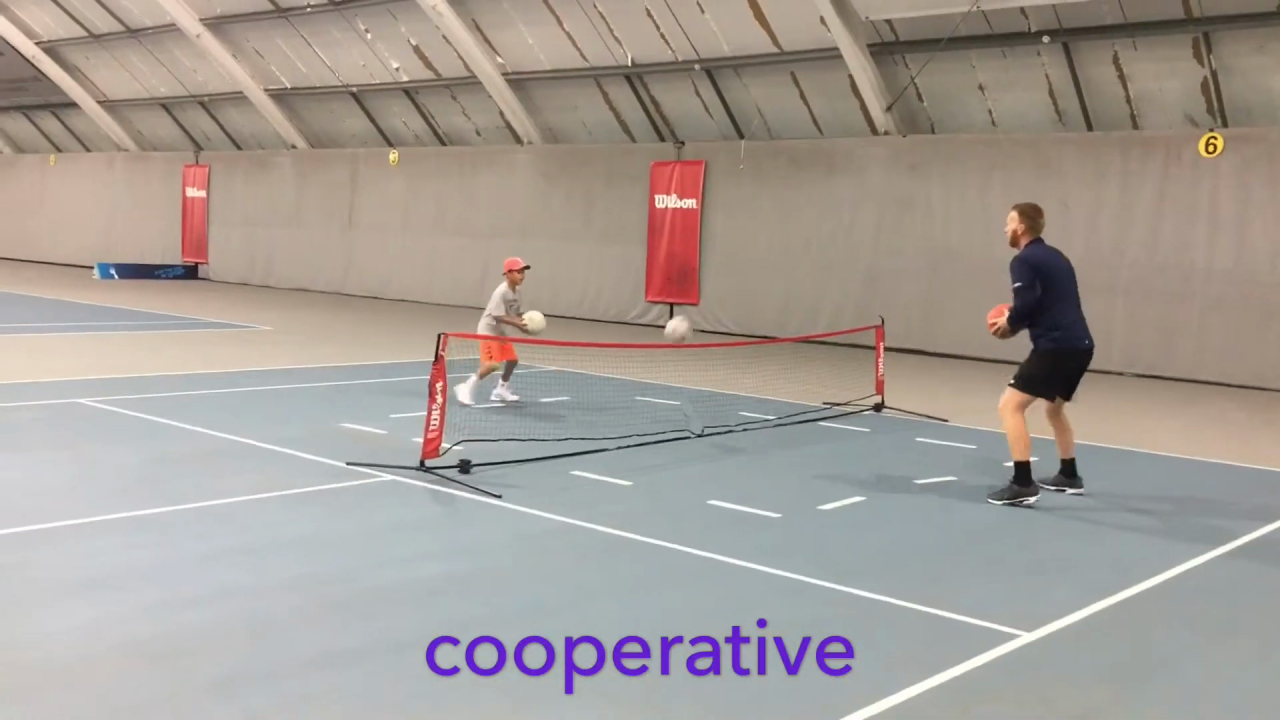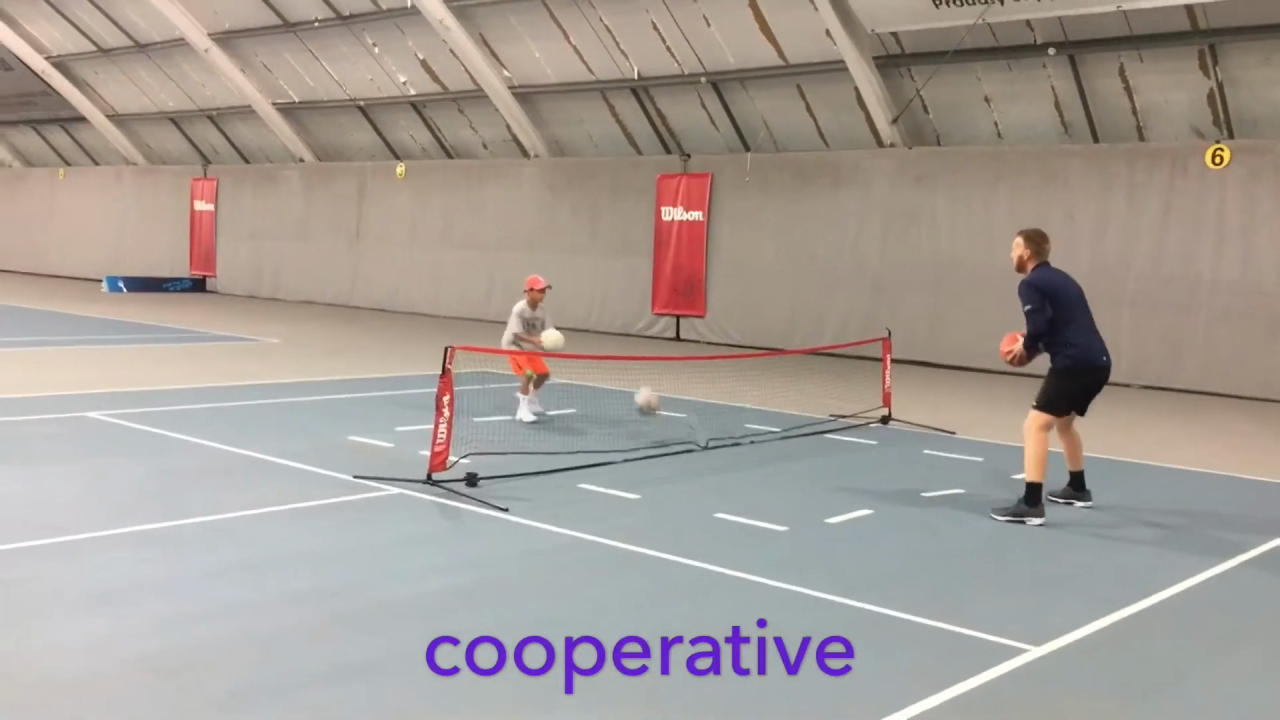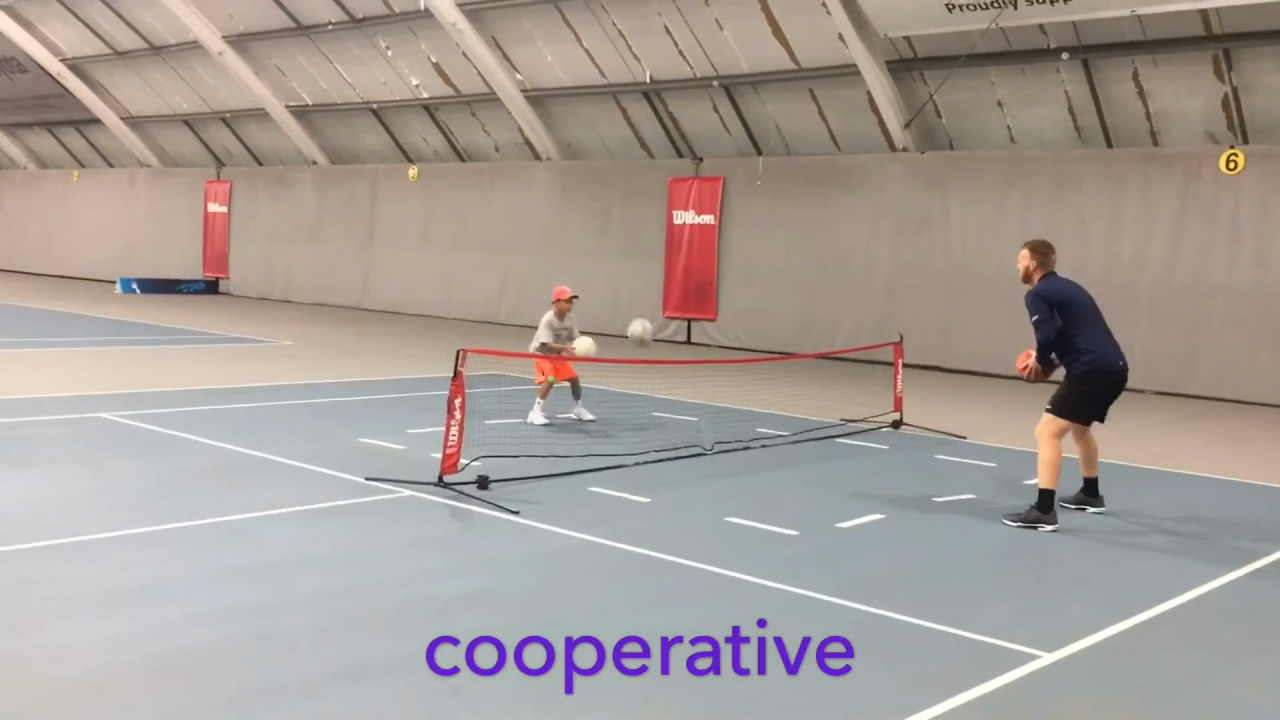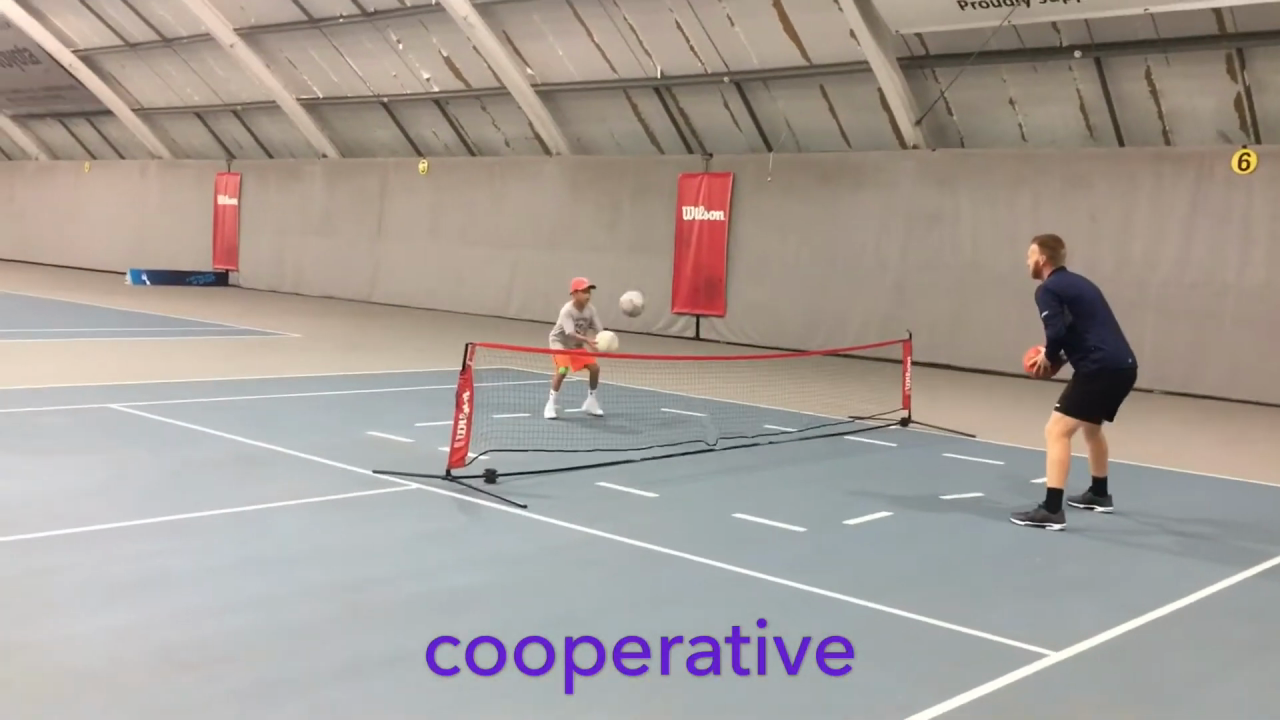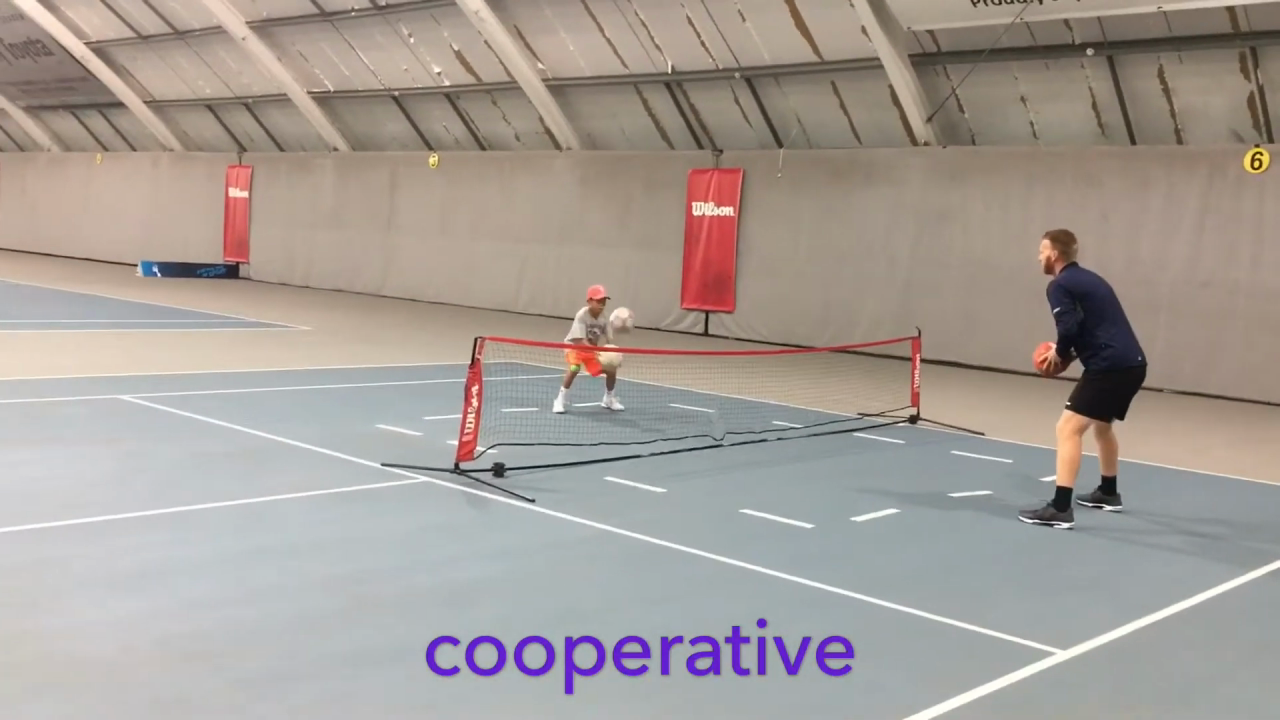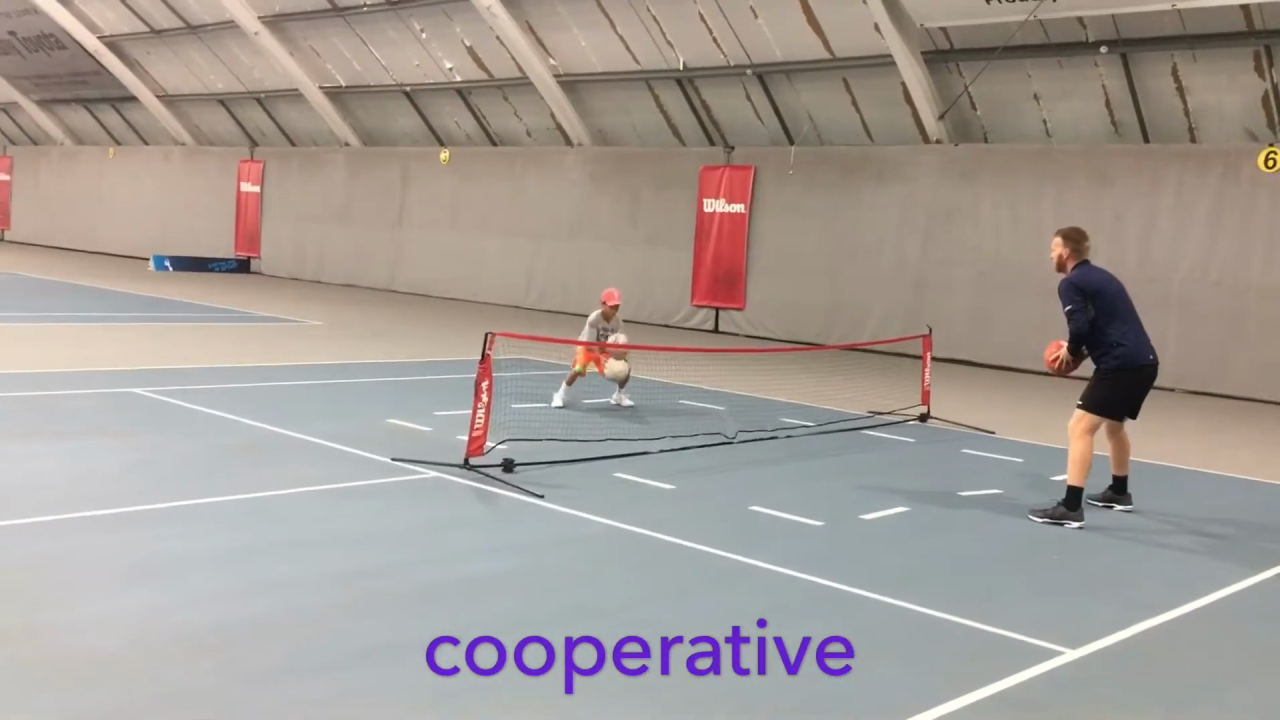
dt=0.2s
person 1, frame 1
left shoulder: (1023, 260)
right shoulder: (1056, 257)
left elbow: (1025, 306)
left wrist: (1010, 323)
right wrist: (1020, 321)
left hip: (1055, 347)
right hip: (1080, 345)
left knee: (1010, 405)
right knee: (1054, 407)
left ankle: (1023, 483)
right ankle: (1069, 476)
person 1, frame 2
left shoulder: (1031, 284)
right shoulder: (1061, 279)
left elbow: (1038, 328)
left wrist: (1025, 348)
right wrist: (1036, 347)
left hip: (1074, 365)
right hip: (1097, 362)
left knee: (1035, 426)
right knee: (1063, 420)
left ankle: (1031, 504)
right ankle: (1077, 488)
person 1, frame 3
left shoulder: (1037, 294)
right shoulder: (1068, 287)
left elbow: (1047, 337)
left wrist: (1040, 361)
right wrist: (1053, 362)
left hip: (1092, 371)
right hip: (1114, 368)
left knee: (1047, 432)
right knee: (1079, 427)
left ankle: (1044, 511)
right ankle: (1090, 495)
person 1, frame 4
left shoulder: (1048, 289)
right shoulder: (1078, 283)
left elbow: (1057, 332)
left wrist: (1048, 357)
right wrist: (1060, 357)
left hip: (1100, 369)
right hip: (1122, 365)
left knee: (1057, 431)
right knee: (1091, 426)
left ankle: (1051, 510)
right ankle: (1099, 494)
person 1, frame 5
left shoulder: (1060, 285)
right shoulder: (1089, 279)
left elbow: (1069, 329)
left wrist: (1059, 354)
right wrist: (1069, 353)
left hip: (1110, 367)
right hip: (1132, 363)
left knee: (1068, 429)
right knee: (1102, 425)
left ankle: (1060, 509)
right ankle: (1108, 493)
person 1, frame 6
left shoulder: (1071, 283)
right shoulder: (1102, 277)
left elbow: (1080, 327)
left wrist: (1070, 352)
right wrist: (1082, 352)
left hip: (1121, 365)
right hip: (1144, 362)
left knee: (1080, 428)
right knee: (1113, 424)
left ankle: (1071, 508)
right ankle: (1119, 492)
